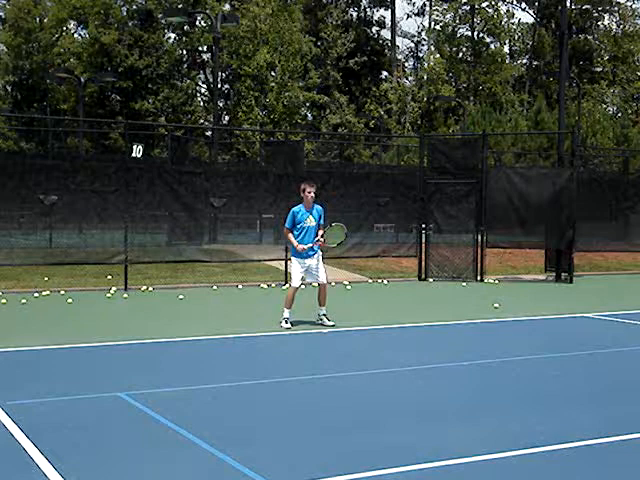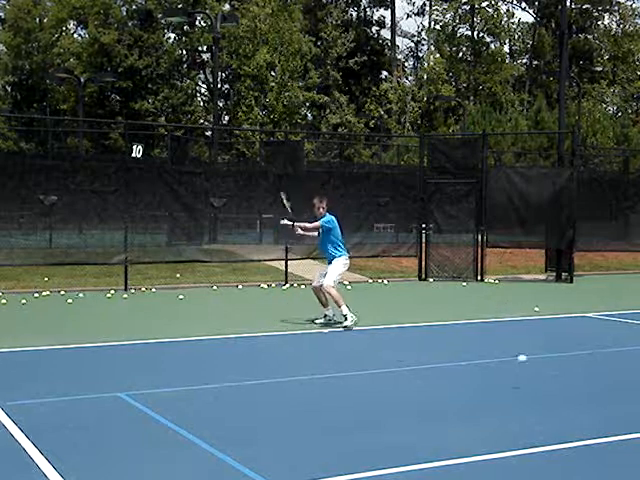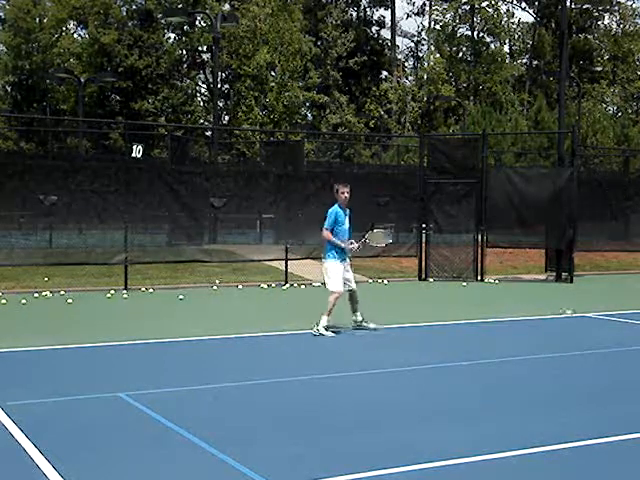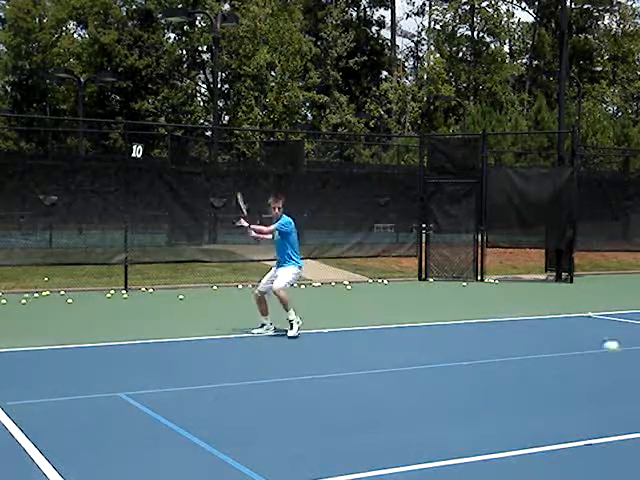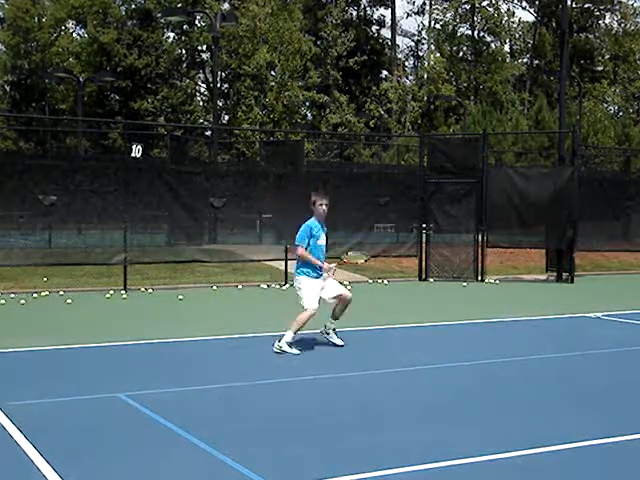
dt=1s
person 1, frame 1
left shoulder: (319, 210)
right shoulder: (295, 211)
right elbow: (287, 231)
left wrist: (319, 237)
right wrist: (296, 245)
left hip: (315, 254)
right hip: (298, 256)
left knee: (323, 283)
right knee: (294, 285)
left ankle: (321, 315)
right ankle: (285, 317)
person 1, frame 2
left shoulder: (330, 219)
right shoulder: (321, 222)
left elbow: (311, 226)
left wrist: (292, 224)
right wrist: (302, 232)
left hip: (340, 259)
right hip: (332, 261)
left knee: (328, 285)
right knee: (315, 286)
left ankle: (348, 315)
right ankle: (329, 315)
person 1, frame 3
left shoulder: (346, 212)
right shoulder: (334, 211)
right elbow: (325, 234)
left wrist: (349, 242)
right wrist: (343, 245)
left hip: (343, 258)
right hip: (332, 259)
left knee: (352, 290)
right knee: (337, 292)
left ankle: (358, 320)
right ankle: (320, 326)
person 1, frame 4
left shoulder: (286, 221)
right shoulder: (274, 222)
left elbow: (267, 230)
left wrist: (248, 225)
right wrist: (257, 235)
left hip: (292, 266)
right hip: (279, 266)
left knee: (277, 287)
right knee: (259, 292)
left ankle: (293, 320)
right ankle: (267, 325)
person 1, frame 5
left shoulder: (323, 228)
right shoulder: (308, 226)
right elbow: (299, 252)
left wrist: (326, 265)
right wrist: (321, 264)
left hip: (321, 276)
right hip: (306, 276)
left knee: (346, 297)
right knee: (311, 309)
left ankle: (329, 329)
right ankle: (283, 342)
